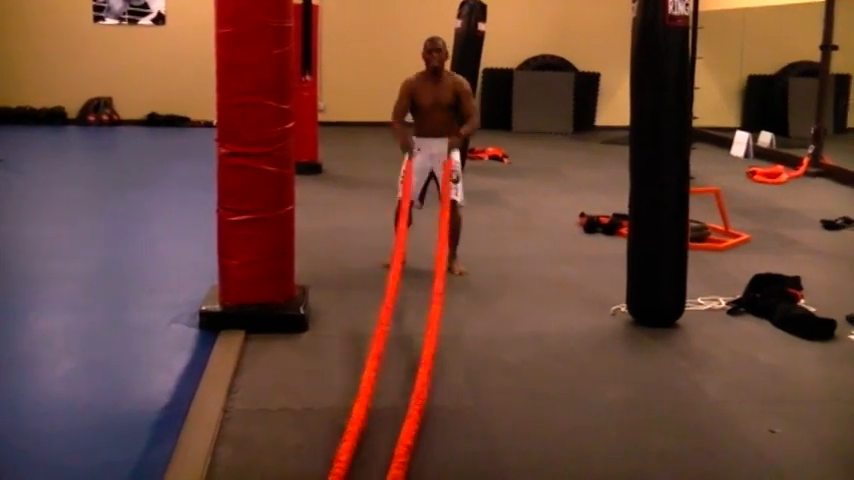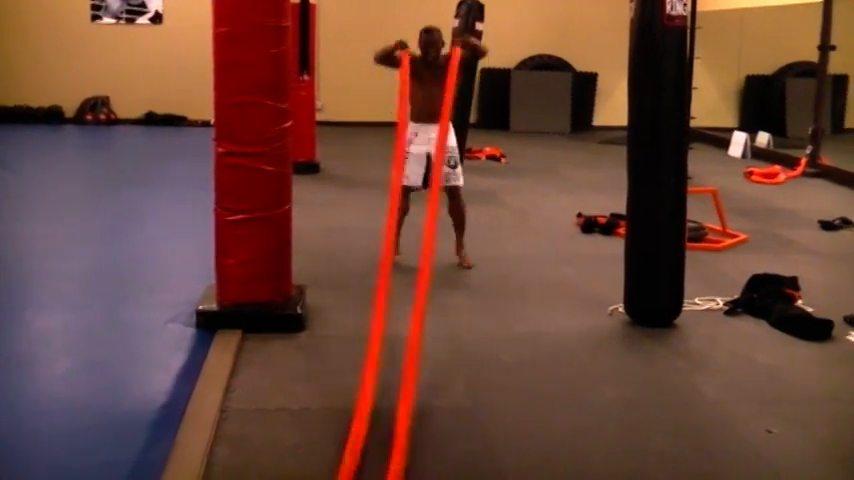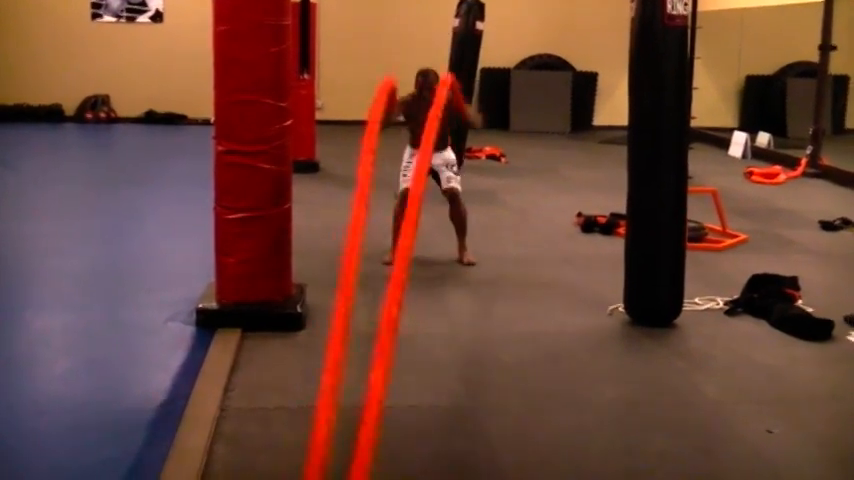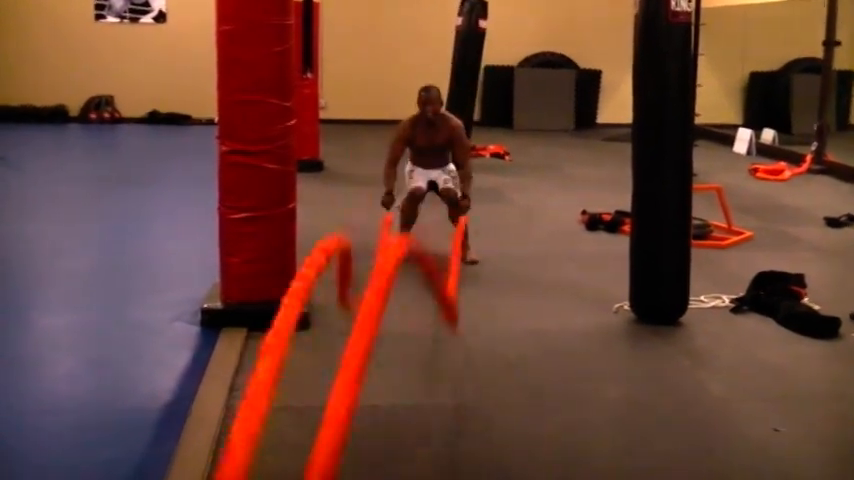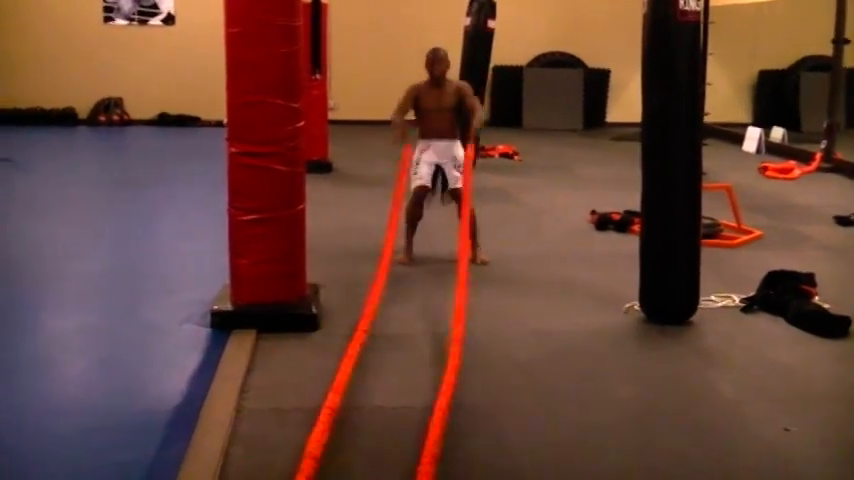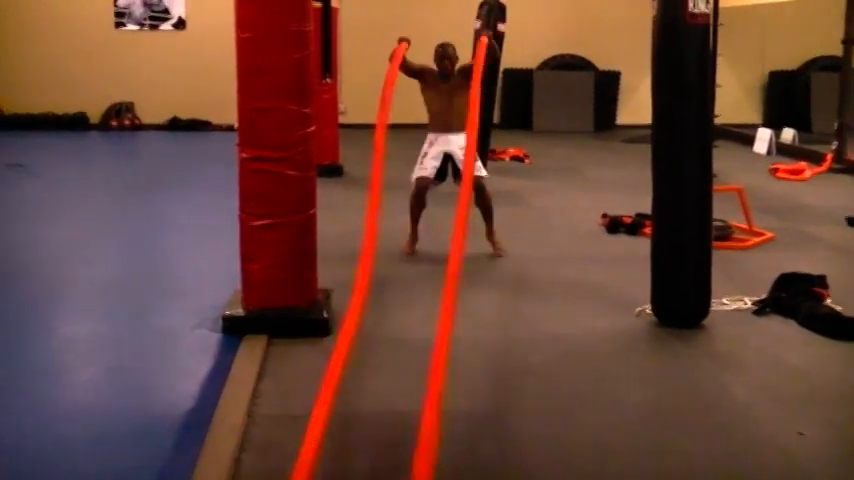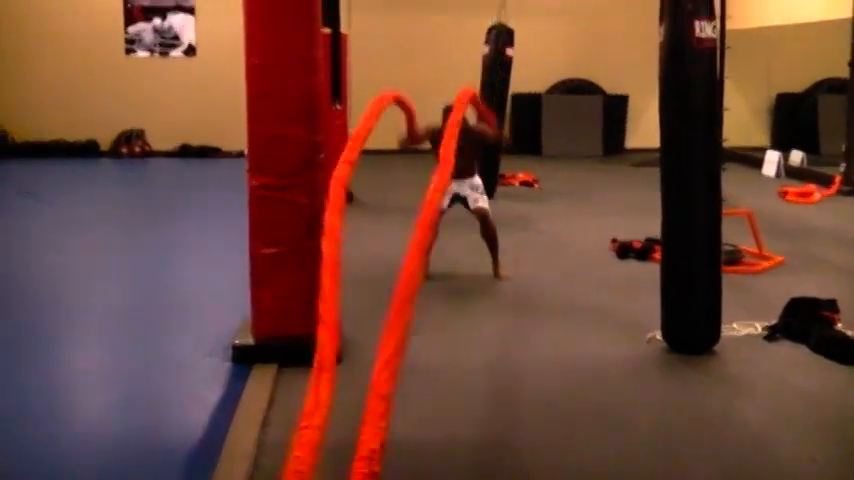
dt=0.2s
person 1, frame 1
left shoulder: (459, 84)
right shoulder: (411, 84)
left elbow: (473, 118)
right elbow: (397, 119)
left wrist: (460, 135)
right wrist: (404, 139)
left hip: (447, 147)
right hip: (418, 146)
left knee: (452, 203)
left ankle: (452, 257)
person 1, frame 2
left shoulder: (449, 61)
right shoulder: (410, 63)
left elbow: (481, 52)
right elbow: (379, 58)
left wrist: (468, 43)
right wrist: (395, 47)
right hip: (415, 132)
left knee: (453, 189)
right knee: (403, 188)
left ankle: (460, 246)
right ankle: (394, 243)
person 1, frame 3
left shoulder: (449, 100)
right shoulder: (408, 102)
left elbow: (474, 123)
right elbow: (384, 122)
left wrist: (466, 115)
right wrist: (388, 116)
left hip: (443, 154)
right hip: (416, 153)
left knee: (454, 194)
right knee: (406, 194)
left ankle: (463, 248)
right ankle: (395, 248)
person 1, frame 4
left shoulder: (453, 126)
right shoulder: (408, 126)
left elbow: (464, 164)
right elbow: (391, 161)
left wrist: (466, 193)
right wrist: (389, 191)
left hip: (444, 169)
right hip: (417, 168)
left knee: (453, 198)
right knee: (413, 195)
left ankle: (465, 248)
person 1, frame 5
left shoulder: (460, 88)
right shoulder: (416, 90)
left elbow: (476, 110)
right elbow: (399, 112)
left wrist: (475, 123)
right wrist: (399, 122)
left hip: (452, 148)
right hip: (426, 148)
left knee: (460, 194)
right knee: (419, 191)
left ankle: (475, 248)
right ankle: (408, 246)
person 1, frame 6
left shoulder: (466, 73)
right shoulder: (425, 74)
right elbow: (398, 64)
left wrist: (488, 43)
left hip: (462, 140)
right hip: (435, 140)
left knee: (479, 184)
right knee: (420, 185)
left ankle: (491, 233)
right ankle: (413, 234)
person 1, frame 7
left shoulder: (475, 131)
right shoulder: (434, 133)
left elbow: (501, 140)
right elbow: (405, 143)
left wrist: (496, 133)
right wrist: (412, 136)
left hip: (469, 181)
left knee: (485, 216)
left ankle: (496, 264)
